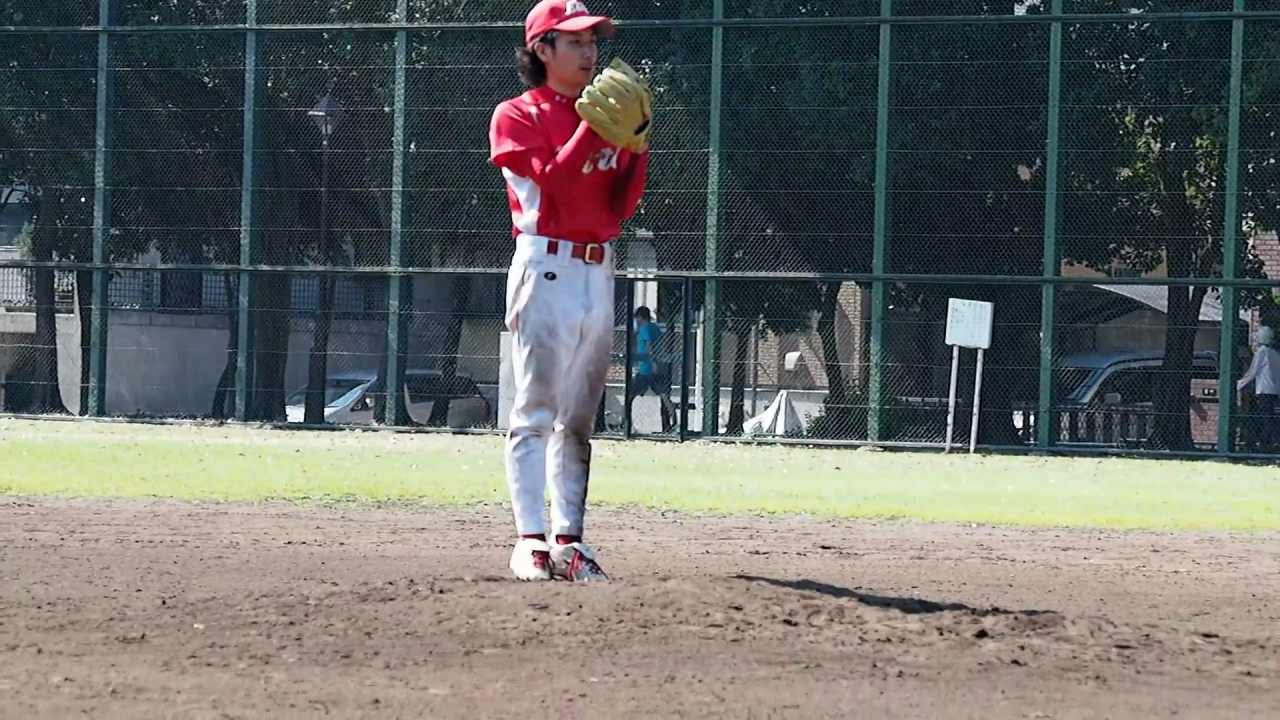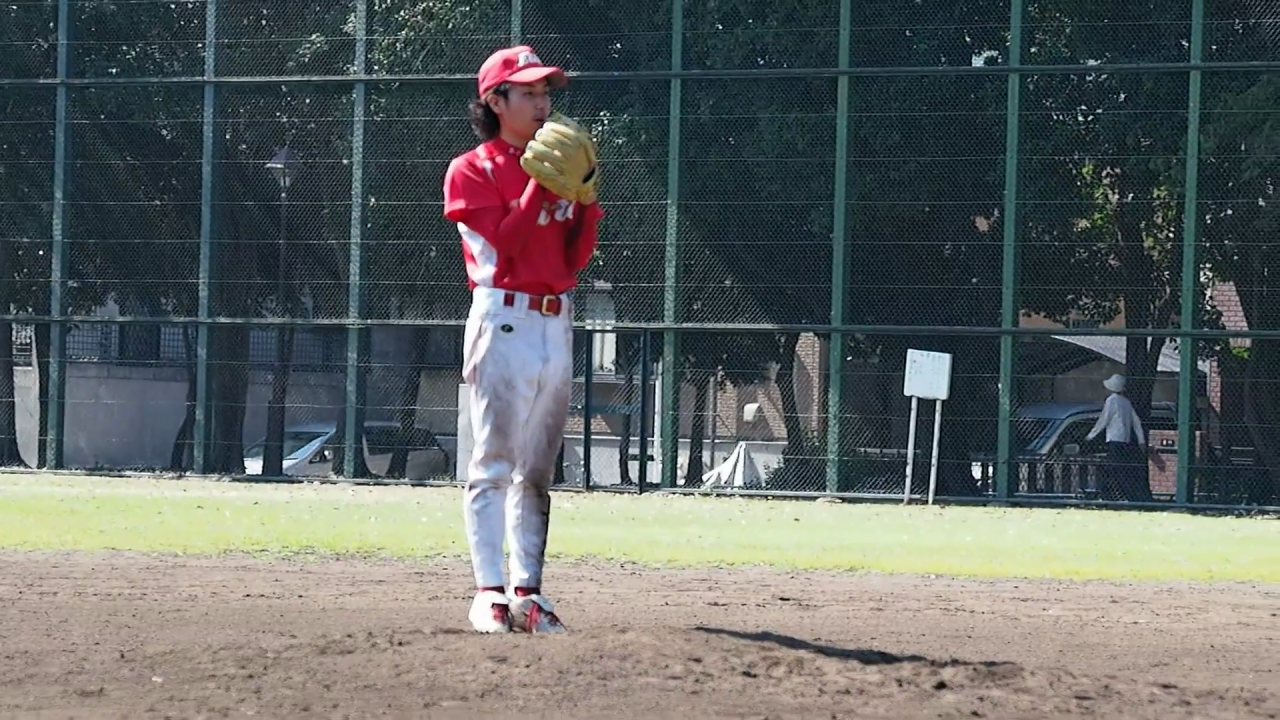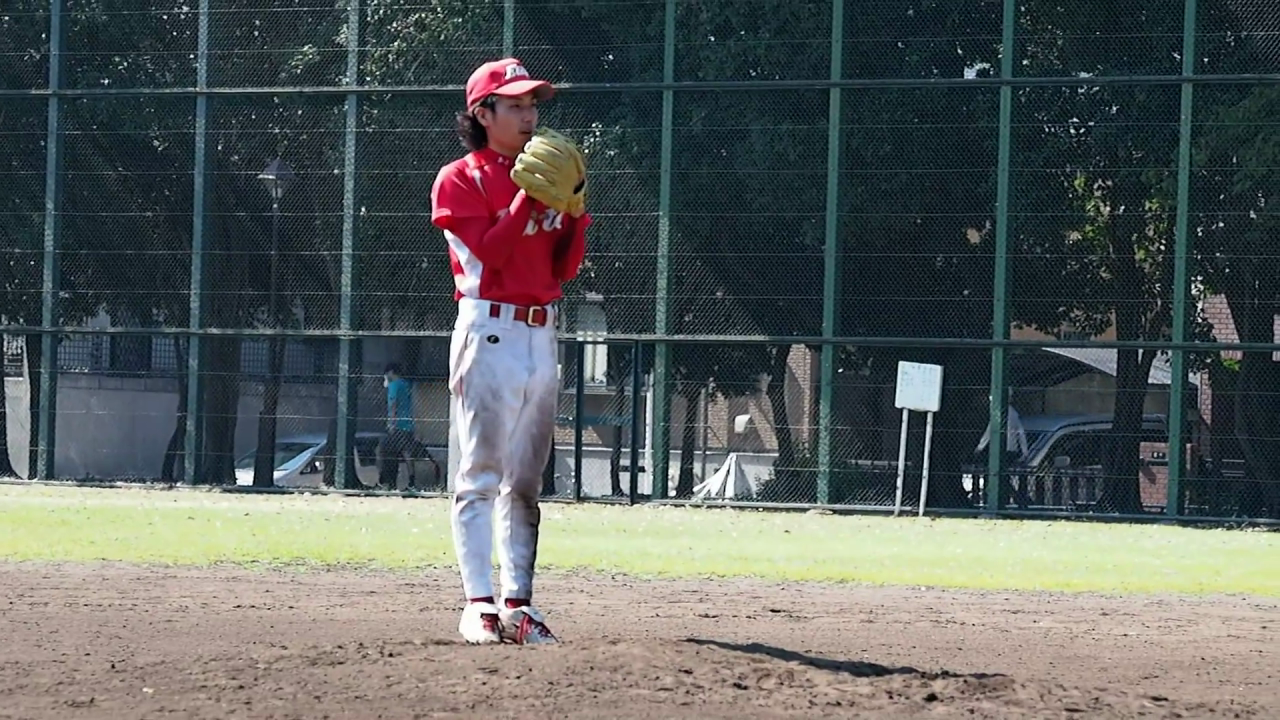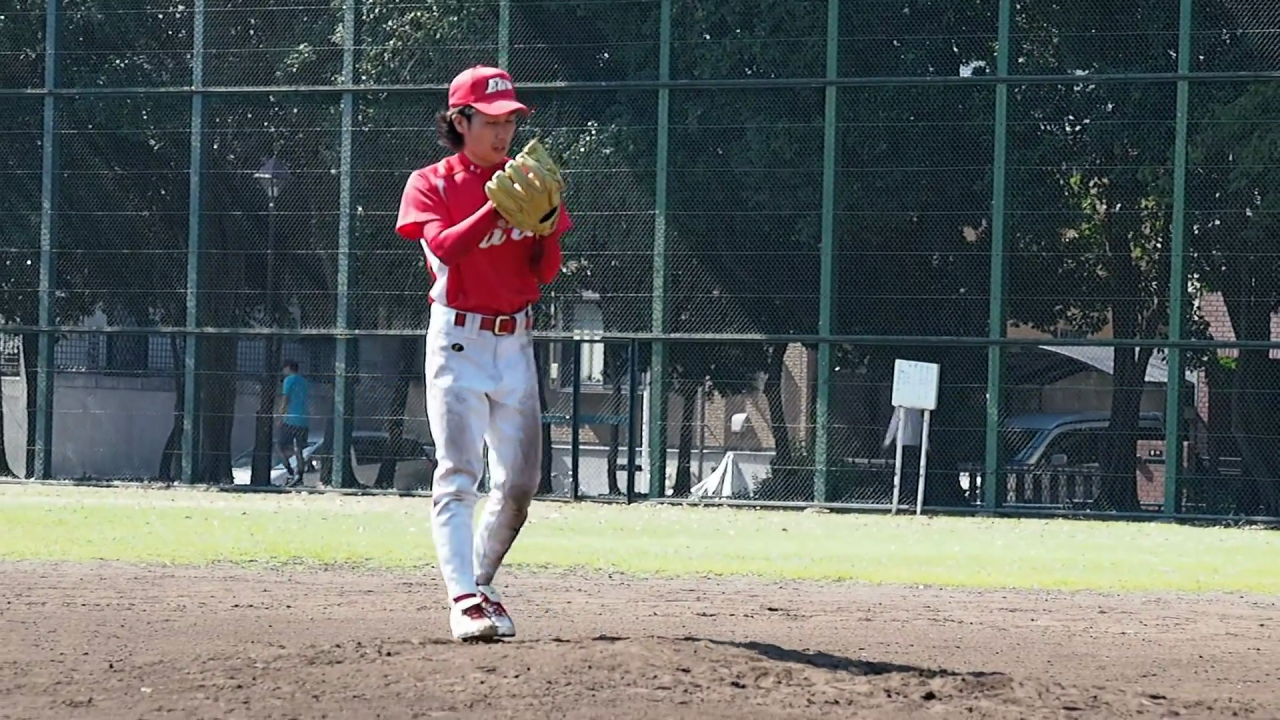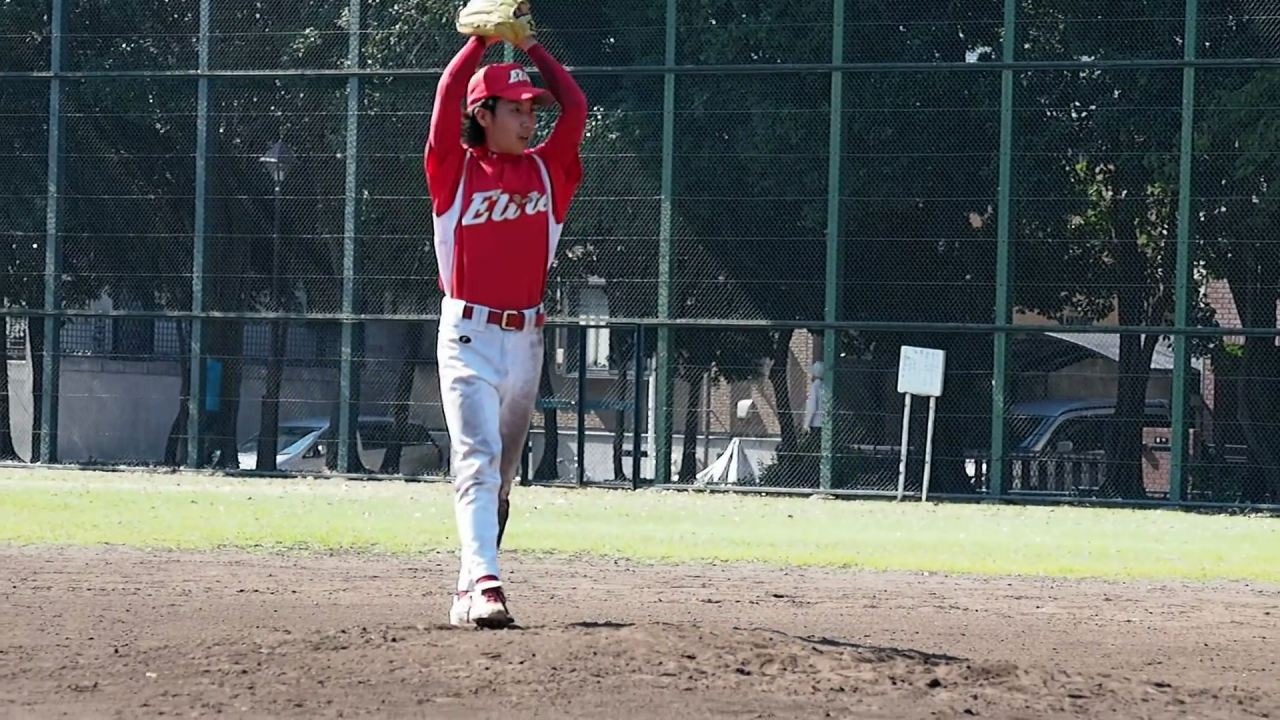
dt=1s
person 1, frame 1
right shoulder: (516, 115)
left elbow: (622, 207)
right elbow: (555, 180)
left wrist: (638, 141)
right wrist: (595, 121)
left hip: (599, 273)
right hip: (547, 268)
left knee: (578, 416)
right knee: (536, 409)
left ankle: (569, 538)
right ankle: (531, 539)
person 1, frame 2
right shoulder: (471, 170)
left elbow: (576, 258)
right elbow: (505, 242)
left wrist: (585, 193)
right wrist: (542, 180)
left hip: (556, 324)
right hip: (504, 322)
left knee: (536, 468)
right knee: (494, 462)
left ankle: (527, 590)
right ankle: (490, 591)
person 1, frame 3
right shoulder: (460, 178)
left elbow: (564, 268)
right elbow: (490, 253)
left wrist: (576, 208)
right wrist: (529, 194)
left hip: (541, 335)
right hip: (490, 332)
left knee: (525, 480)
right knee: (480, 474)
left ankle: (517, 601)
right ankle: (479, 603)
person 1, frame 4
right shoulder: (431, 183)
left elbow: (545, 273)
right elbow: (445, 249)
left wrist: (550, 228)
right wrist: (497, 204)
left hip: (514, 343)
right hip: (459, 341)
left knee: (519, 481)
right knee: (457, 478)
left ankle: (479, 581)
right ankle: (463, 600)
person 1, frame 5
left shoulder: (545, 169)
right shoulder: (455, 168)
left elbow: (576, 107)
right elbow: (448, 97)
left wrist: (529, 44)
right wrist: (482, 37)
left hip: (526, 338)
right hip: (469, 334)
left knee: (502, 475)
right knee: (478, 462)
left ankle: (469, 590)
right ankle: (483, 583)
